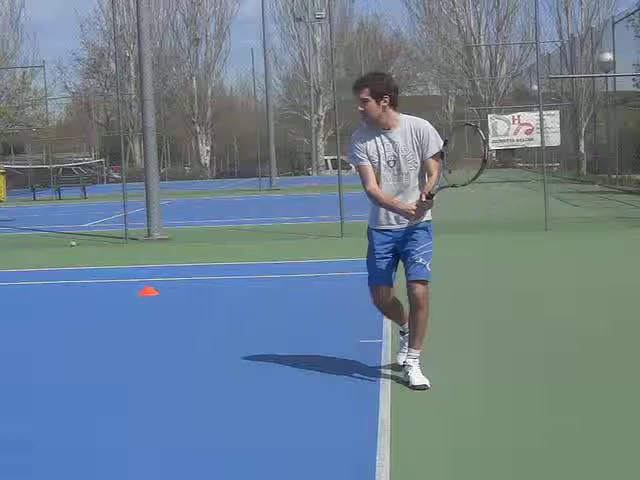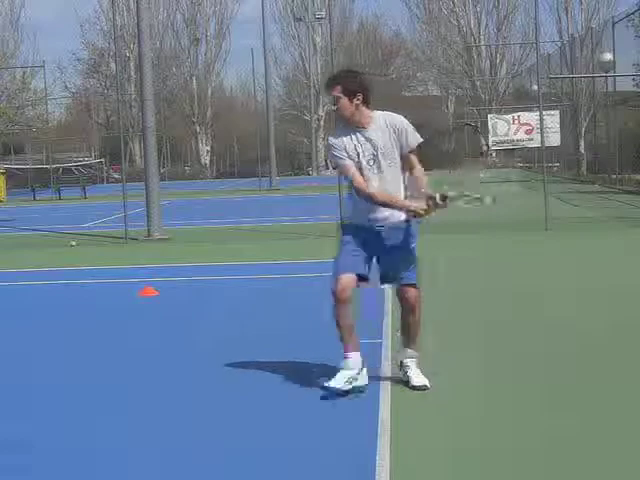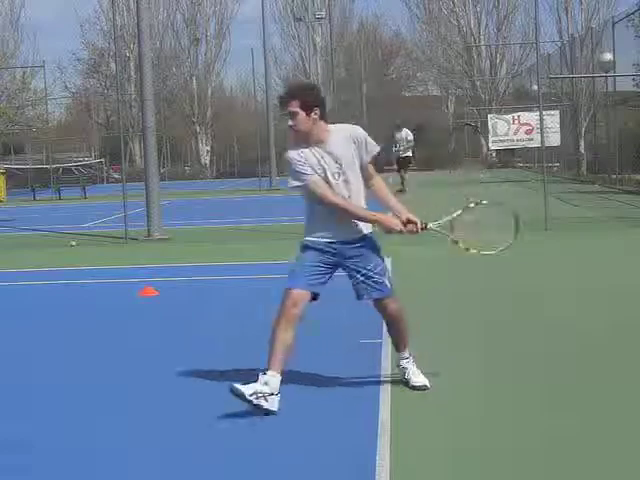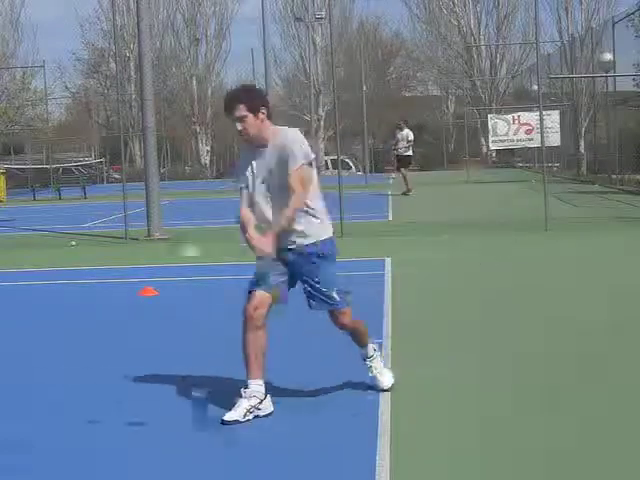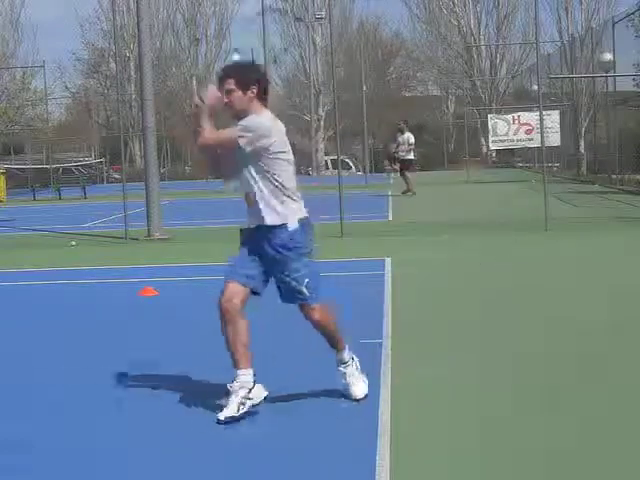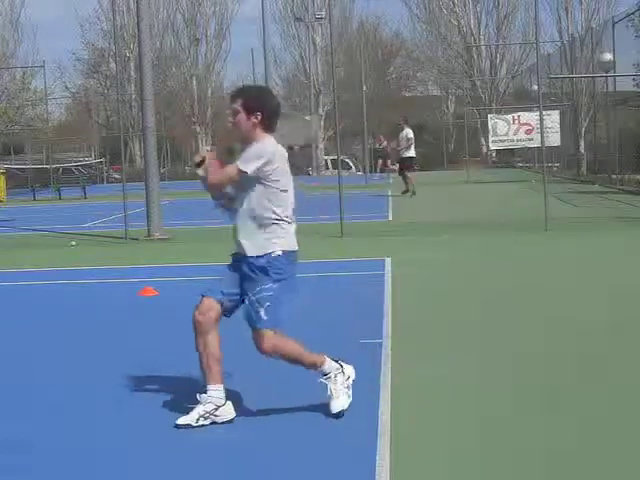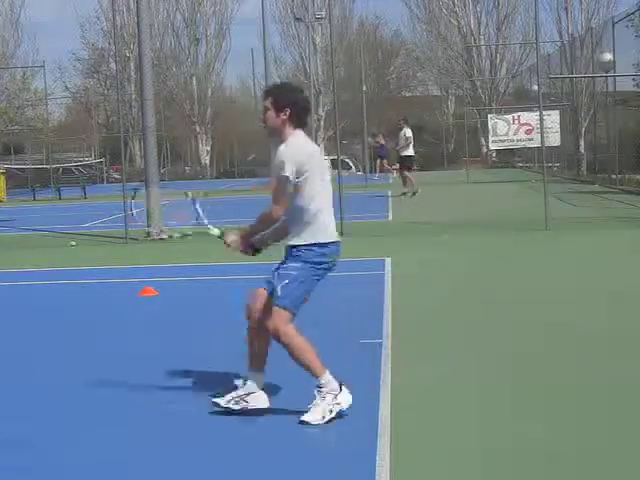
dt=0.2s
person 1, frame 1
left shoulder: (420, 128)
right shoulder: (360, 138)
left elbow: (433, 173)
right elbow: (371, 188)
left wrist: (424, 197)
right wrist: (401, 207)
left hip: (416, 226)
right hip: (381, 228)
left knee: (419, 292)
right knee: (381, 296)
left ankle: (412, 360)
right ankle: (405, 330)
person 1, frame 2
left shoulder: (395, 124)
right shoulder: (337, 139)
left elbow: (414, 167)
right elbow: (361, 187)
left wrist: (427, 193)
right wrist: (408, 204)
left hip: (396, 226)
right hip: (358, 227)
left knee: (409, 296)
right knee: (342, 289)
left ankle: (408, 361)
right ankle: (353, 362)
person 1, frame 3
left shoulder: (353, 136)
right shoulder: (295, 156)
left elbow: (372, 179)
right elbow: (333, 201)
left wrist: (401, 212)
right wrist: (383, 220)
left hip: (358, 240)
right hip: (318, 244)
left knee: (391, 308)
right knee: (293, 305)
left ankle: (406, 363)
right ankle: (267, 386)
person 1, frame 4
left shoulder: (291, 142)
right shoulder: (246, 157)
left elbow: (299, 197)
right elbow: (246, 208)
left wrist: (271, 237)
right wrist: (253, 237)
left hip: (313, 246)
right hip: (276, 249)
left knee: (342, 317)
right knee: (254, 310)
left ankle: (371, 356)
right ankle: (256, 394)
person 1, frame 5
left shoulder: (262, 125)
right shoulder: (248, 129)
left elbow: (206, 143)
right elbow: (217, 162)
left wrist: (204, 111)
right wrist: (205, 110)
left hip: (286, 231)
right hip: (258, 232)
left knee: (312, 310)
right knee: (229, 301)
left ankle: (348, 364)
right ankle: (245, 383)
person 1, frame 6
left shoulder: (265, 151)
right shoulder: (254, 153)
left elbow: (214, 181)
right elbow: (232, 199)
left wrist: (210, 158)
right wrist: (213, 166)
left hip: (271, 259)
right hip: (247, 257)
left knee: (267, 342)
right knee: (204, 316)
left ankle: (335, 371)
right ankle: (216, 400)
person 1, frame 7
left shoulder: (290, 150)
right shoulder: (303, 148)
left elbow: (278, 210)
left wrist: (243, 236)
right wrist: (258, 240)
left hip: (313, 248)
right hip: (306, 246)
left knee: (277, 322)
right knee: (257, 309)
left ankle: (331, 392)
right ankle: (253, 388)
